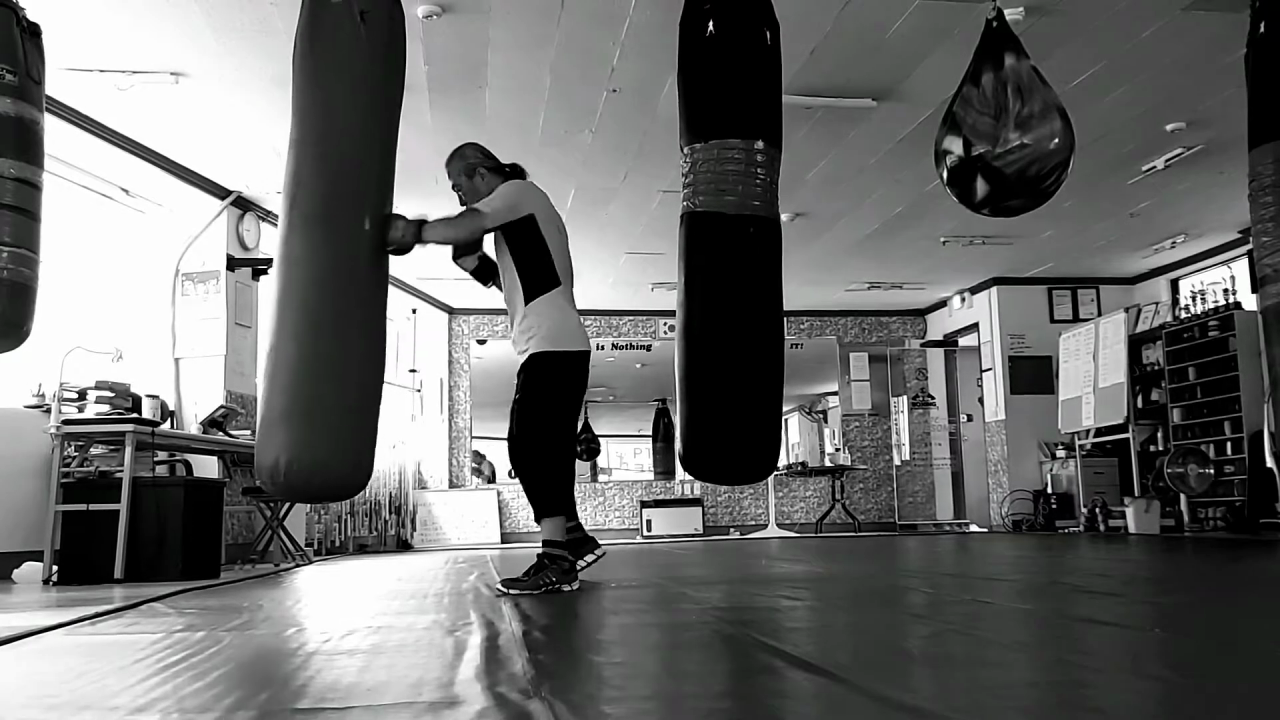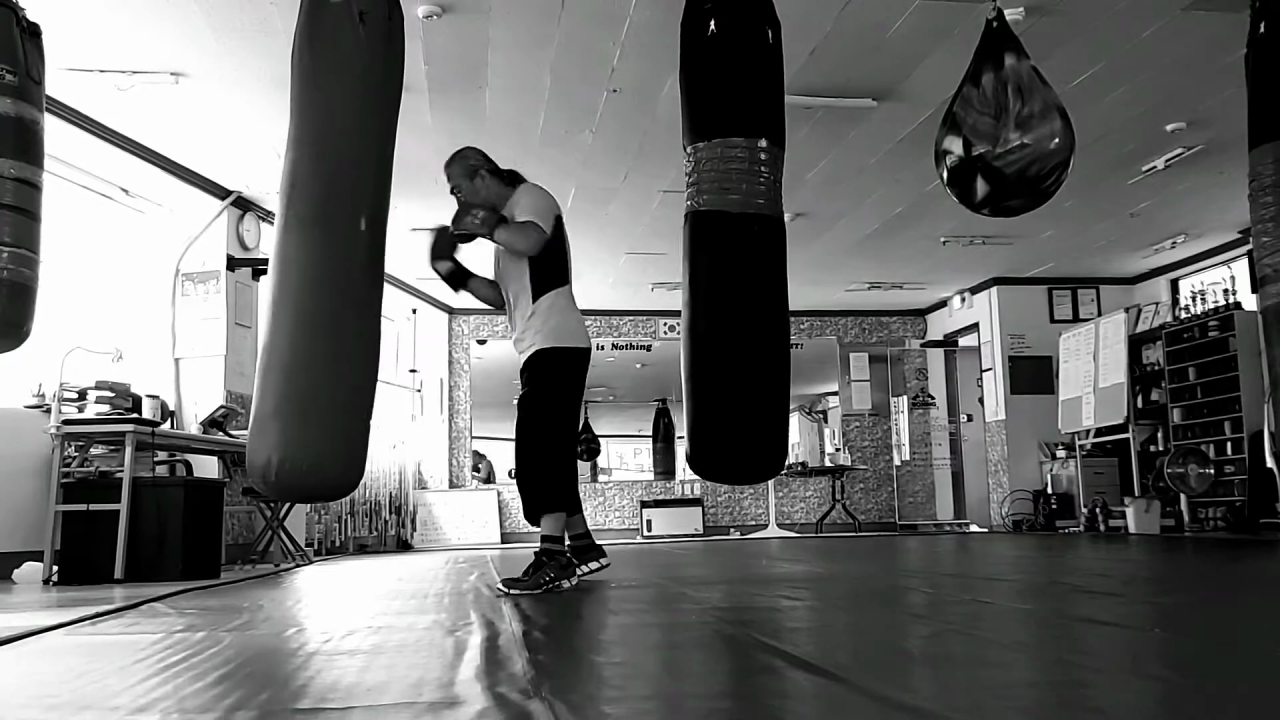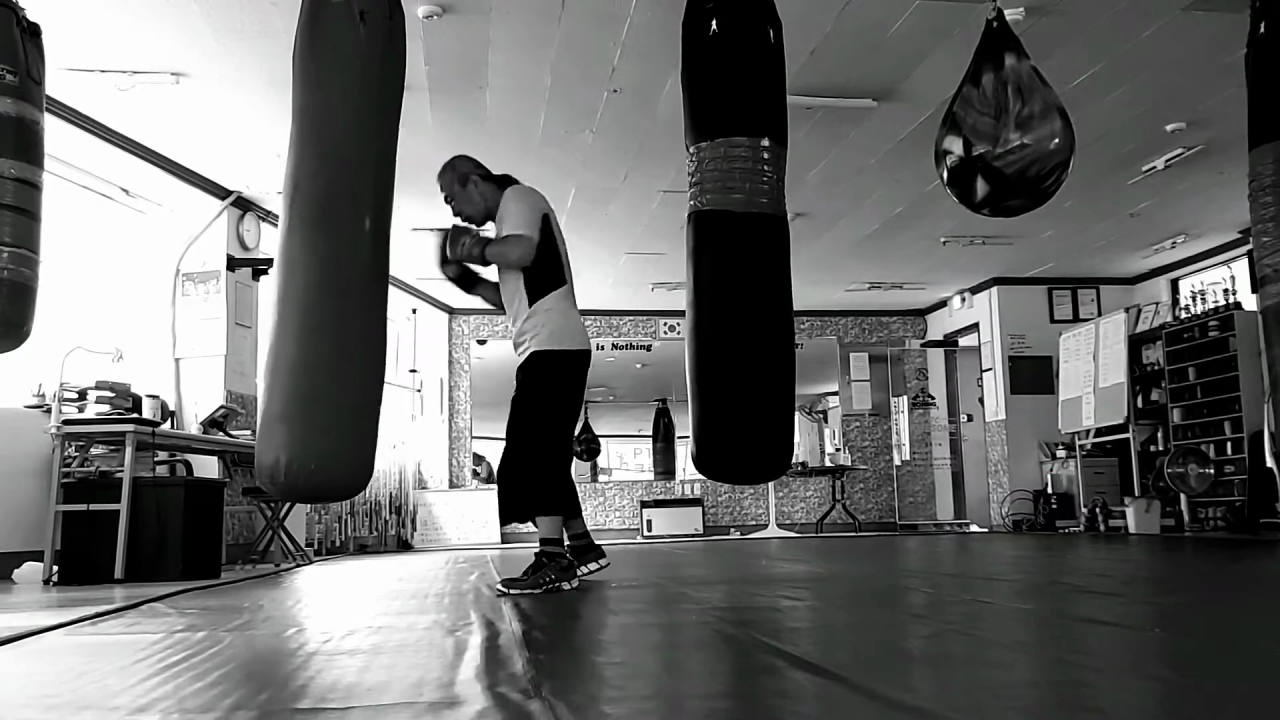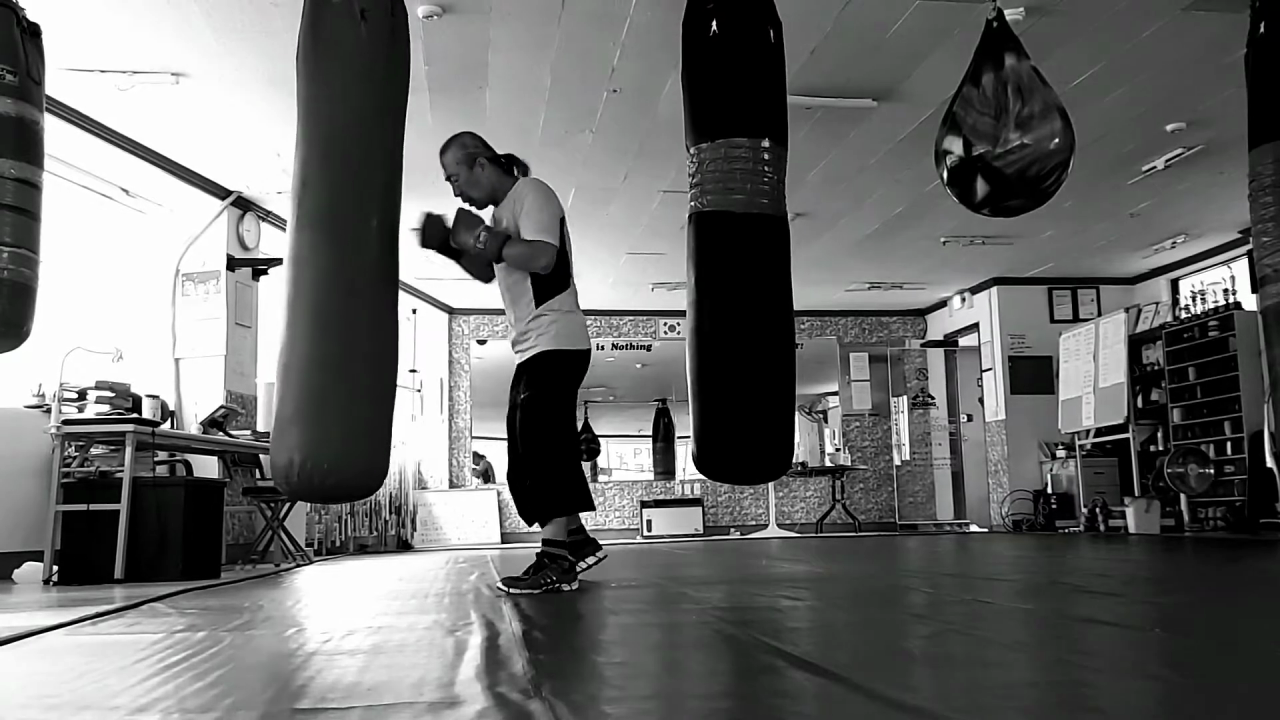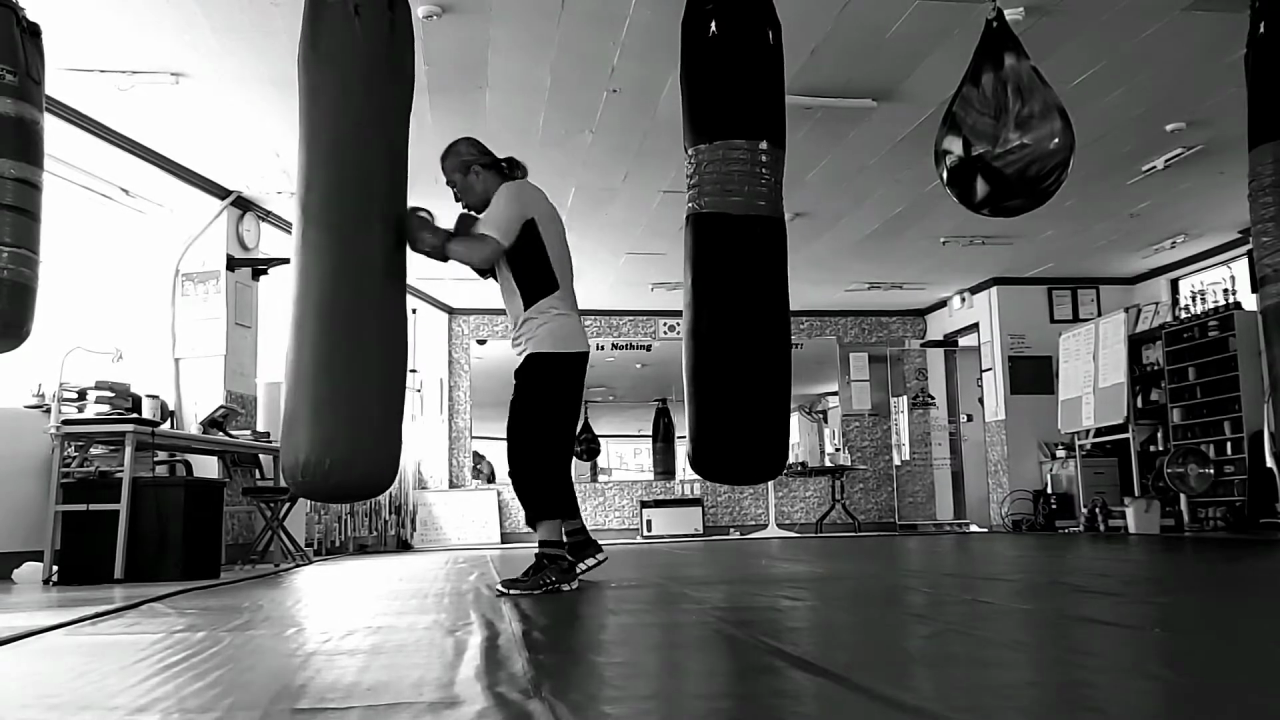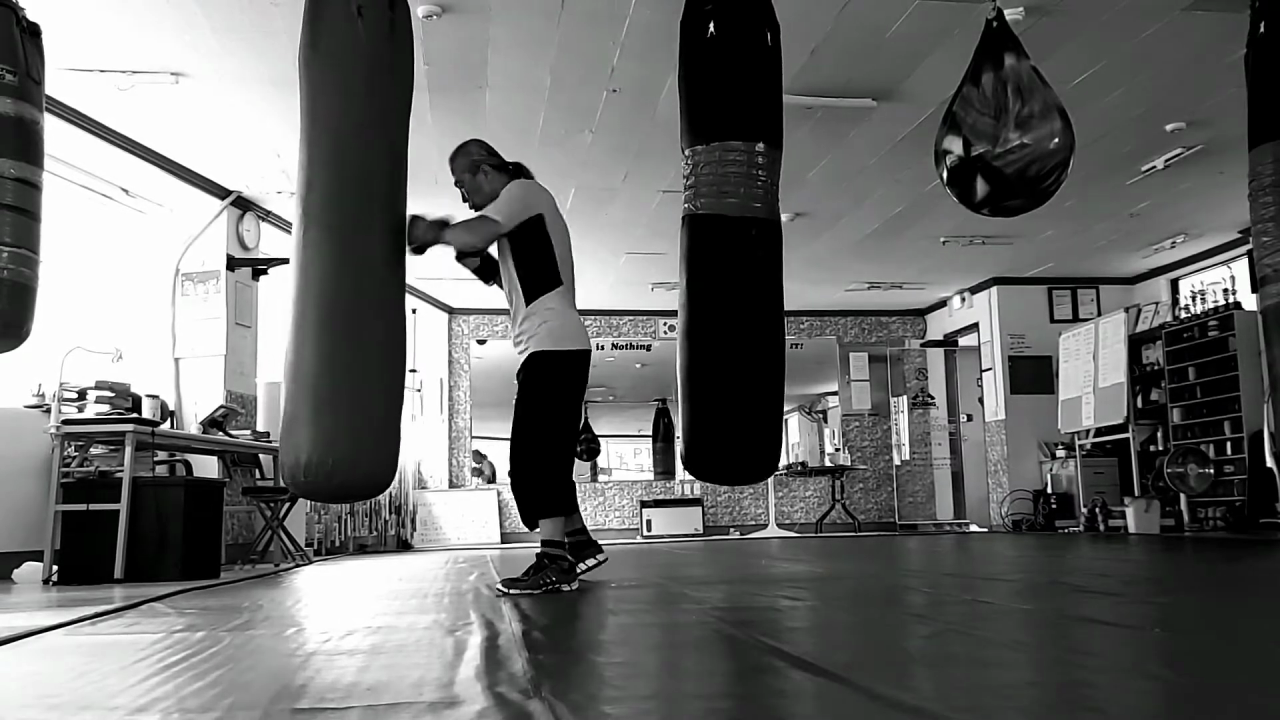
dt=0.3s
person 1, frame 1
left shoulder: (518, 192)
right shoulder: (513, 208)
left elbow: (464, 228)
right elbow: (516, 280)
left wrist: (413, 232)
right wrist: (479, 264)
left hip: (552, 346)
right hip: (547, 348)
left knee: (539, 448)
right knee: (534, 448)
left ankle: (555, 561)
right ankle: (575, 541)
person 1, frame 2
left shoulder: (529, 197)
right shoulder: (512, 211)
left elbow: (529, 244)
right elbow: (502, 298)
left wrist: (484, 224)
right wrist: (455, 276)
left hip: (553, 345)
right hip: (556, 348)
left knee: (539, 447)
right knee: (551, 450)
left ankle: (553, 557)
right ankle: (582, 547)
person 1, frame 3
left shoulder: (518, 198)
right shoulder: (517, 212)
left elbow: (521, 253)
right elbow: (510, 298)
left wrist: (473, 247)
right wrist: (464, 277)
left hip: (552, 348)
right hip: (558, 349)
left knee: (531, 449)
right knee: (546, 452)
left ankle: (553, 559)
right ankle: (581, 547)
person 1, frame 4
left shoulder: (531, 193)
right shoulder: (501, 210)
left elbow: (541, 258)
right elbow: (488, 269)
left wrist: (482, 240)
right wrist: (447, 244)
left hip: (556, 344)
right hip: (533, 350)
left knee: (543, 448)
right knee: (535, 451)
left ankle: (555, 561)
right ankle: (577, 542)
person 1, frame 5
left shoulder: (514, 193)
right shoulder: (517, 203)
left elbow: (482, 252)
left wrist: (436, 240)
right wrist: (453, 245)
left hip: (549, 347)
right hip: (551, 349)
left knee: (532, 449)
right knee: (546, 451)
left ankle: (553, 562)
right ankle: (578, 543)
person 1, frame 6
left shoulder: (522, 191)
right shoulder: (526, 208)
left elbow: (479, 230)
right elbow: (517, 281)
left wrist: (430, 232)
right wrist: (474, 254)
left hip: (551, 344)
right hip: (547, 347)
left knee: (535, 450)
right knee: (550, 451)
left ankle: (552, 561)
right ankle: (579, 543)
